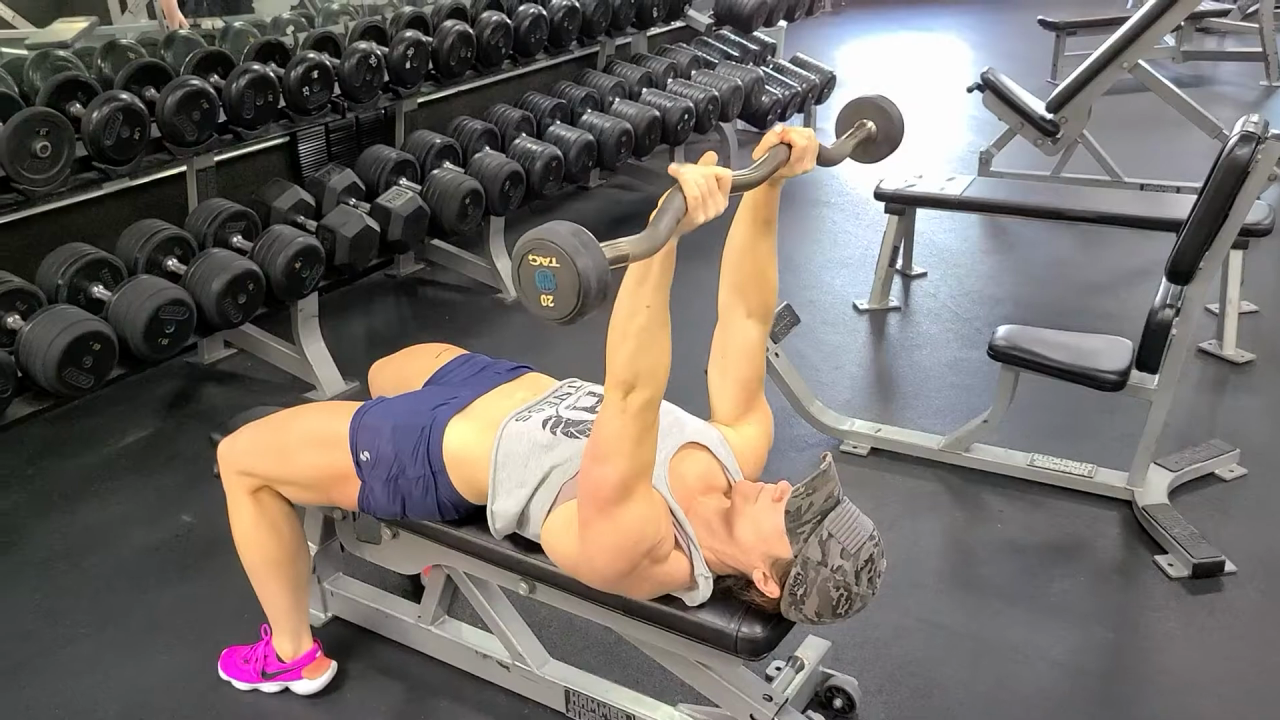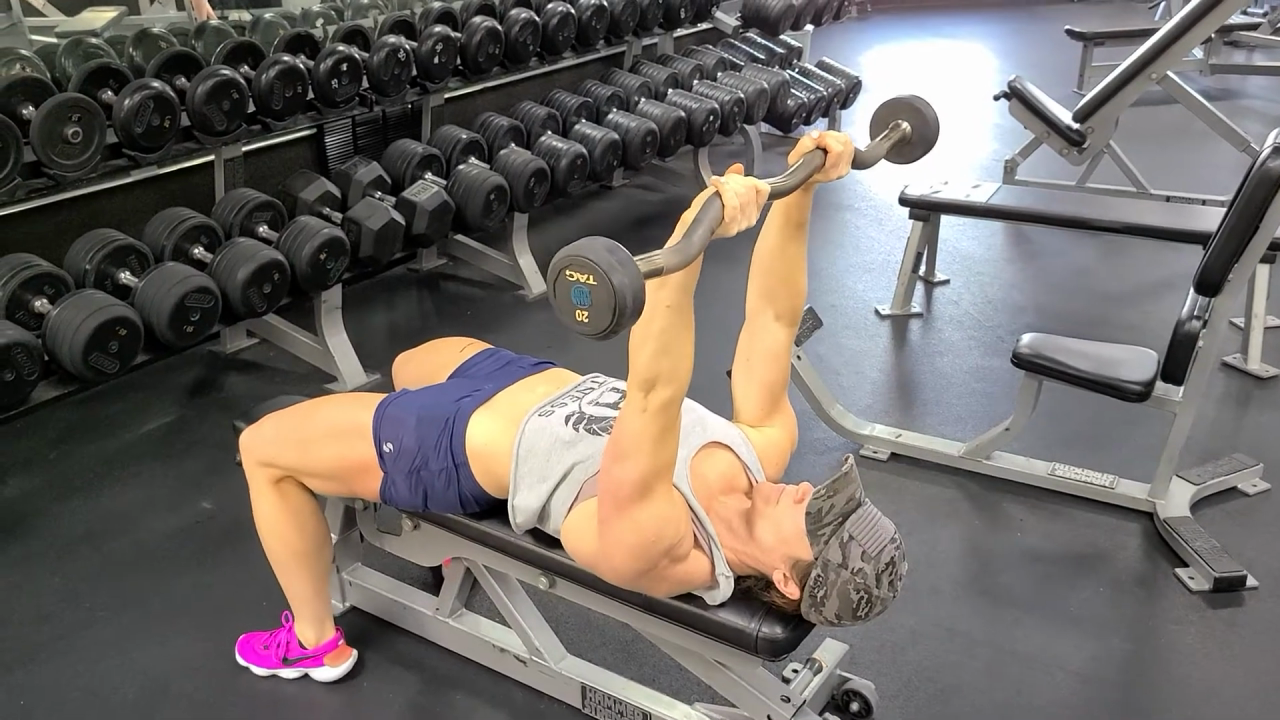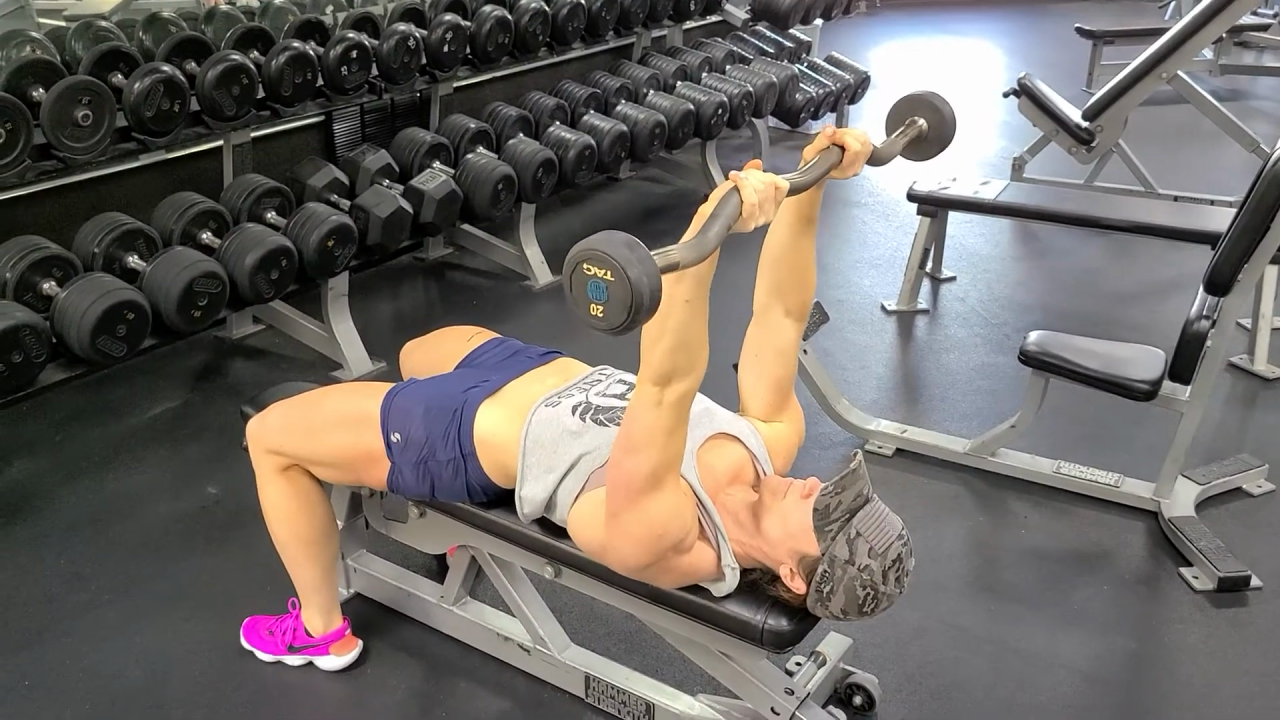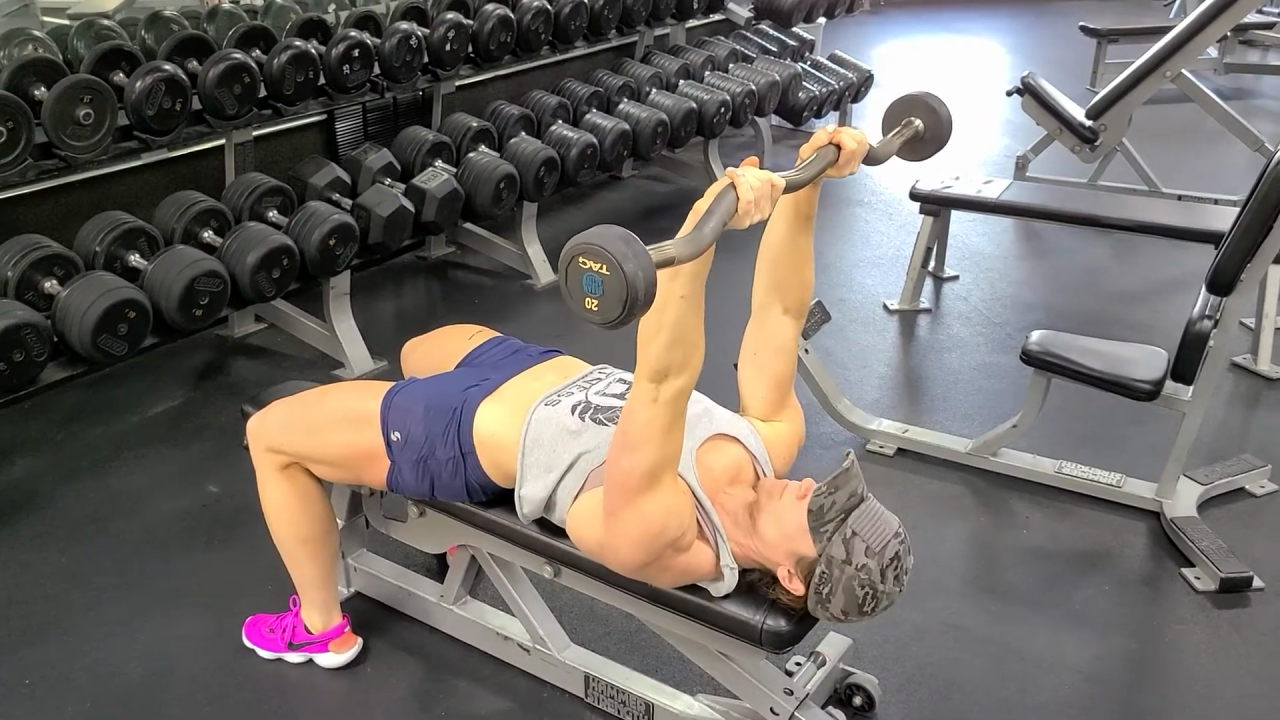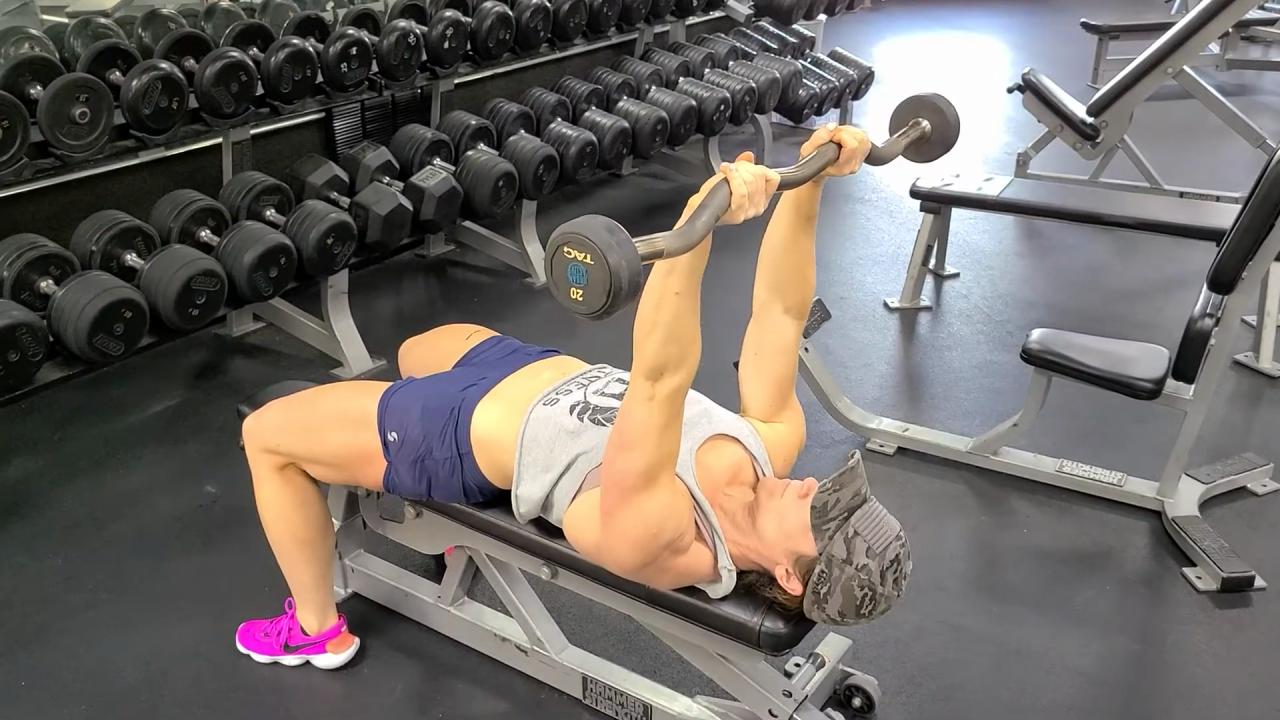
dt=1s
person 1, frame 1
left shoulder: (641, 548)
right shoulder: (740, 453)
left elbow: (632, 395)
right elbow: (745, 318)
left wrist: (667, 229)
right wrist: (767, 182)
left hip: (439, 456)
left knee: (239, 455)
right knee: (383, 376)
left ankle: (293, 654)
person 1, frame 2
left shoulder: (658, 547)
right shoulder: (764, 452)
left elbow: (653, 393)
right elbow: (772, 320)
left wrist: (693, 233)
right wrist: (799, 186)
left hip: (462, 445)
left knee: (262, 445)
right knee: (408, 366)
left ankle: (314, 642)
person 1, frame 3
left shoulder: (668, 539)
right shoulder: (771, 445)
left elbow: (667, 386)
right elbow: (780, 315)
left wrist: (711, 228)
right wrist: (809, 183)
left knee: (269, 433)
right knee: (416, 353)
left ankle: (321, 630)
person 1, frame 4
left shoulder: (664, 534)
right shoulder: (771, 445)
left elbow: (663, 381)
right elbow: (779, 313)
left wrist: (706, 224)
right wrist: (806, 179)
left knee: (268, 432)
right knee: (417, 352)
left ankle: (321, 627)
person 1, frame 5
left shoulder: (661, 536)
right shoulder: (772, 446)
left elbow: (659, 380)
right elbow: (779, 314)
left wrist: (701, 219)
right wrist: (808, 180)
left knee: (264, 433)
right knee: (414, 353)
left ankle: (317, 629)
